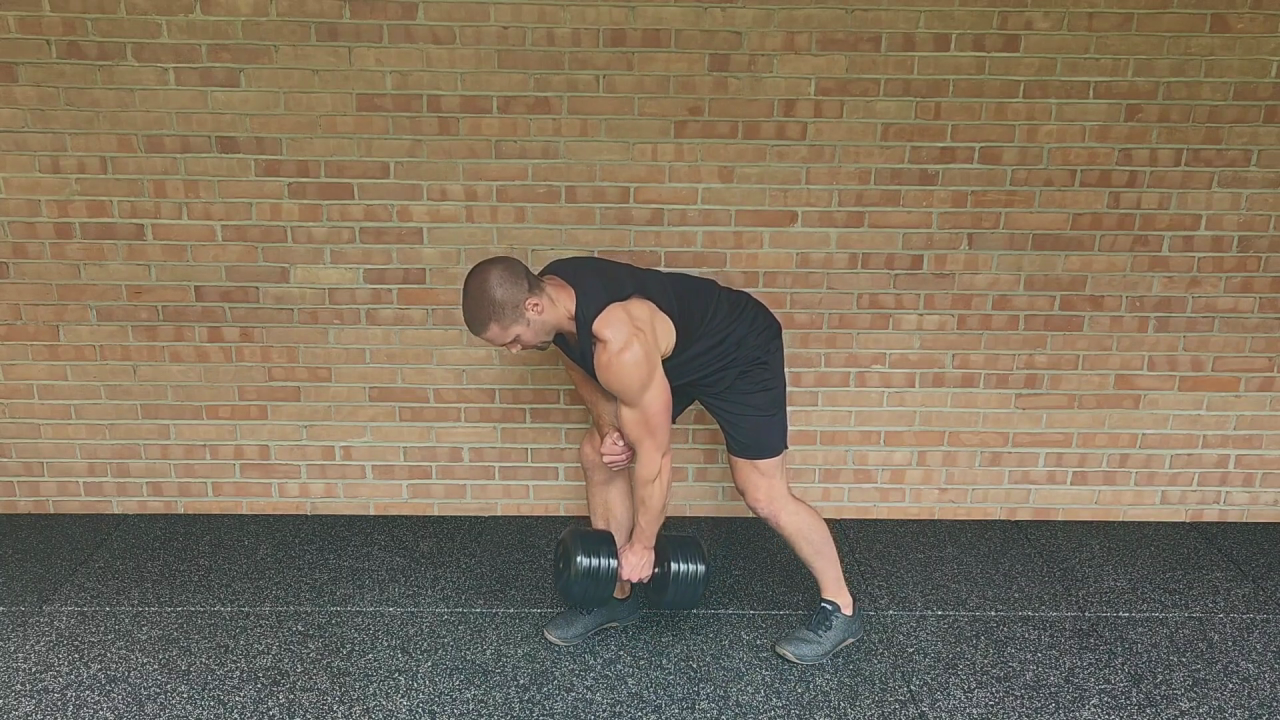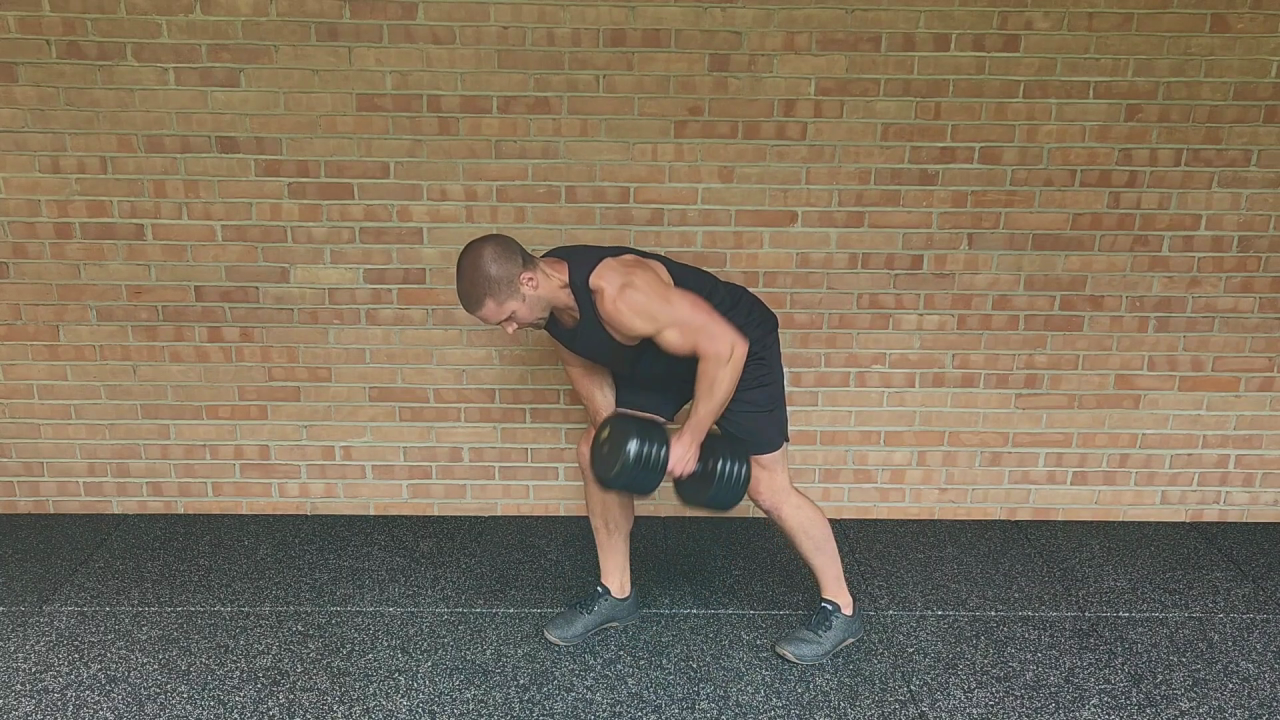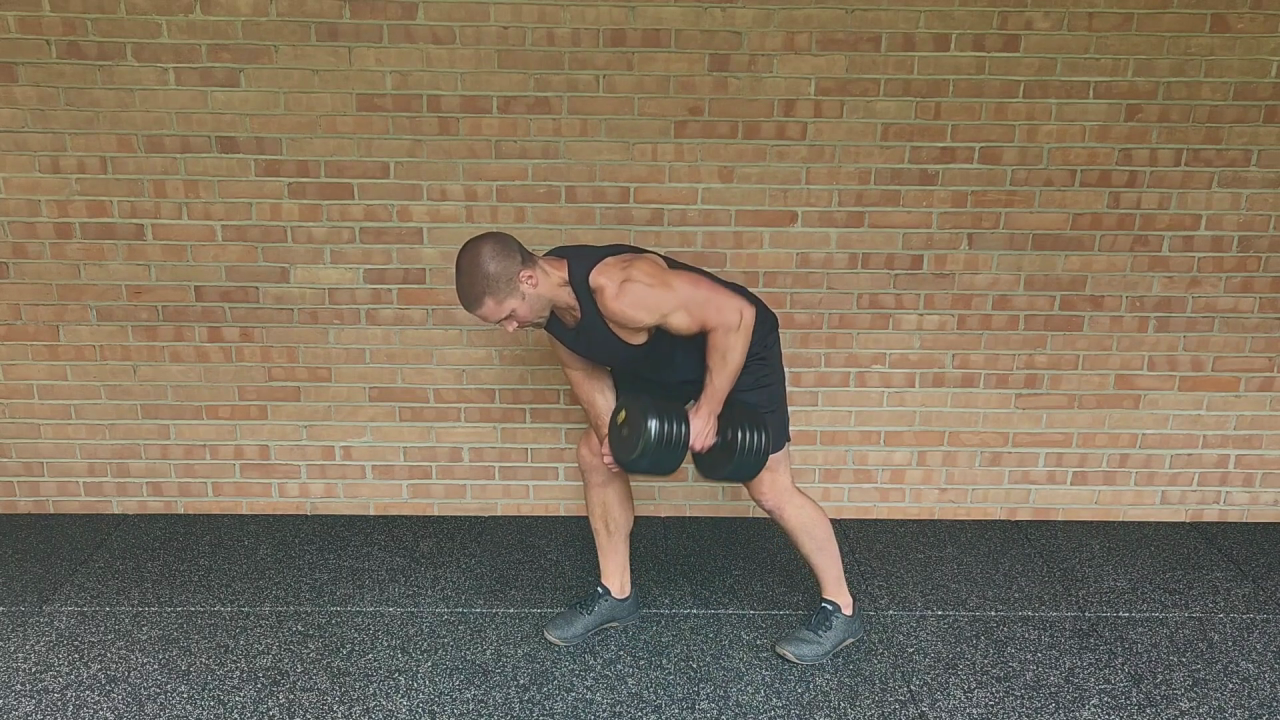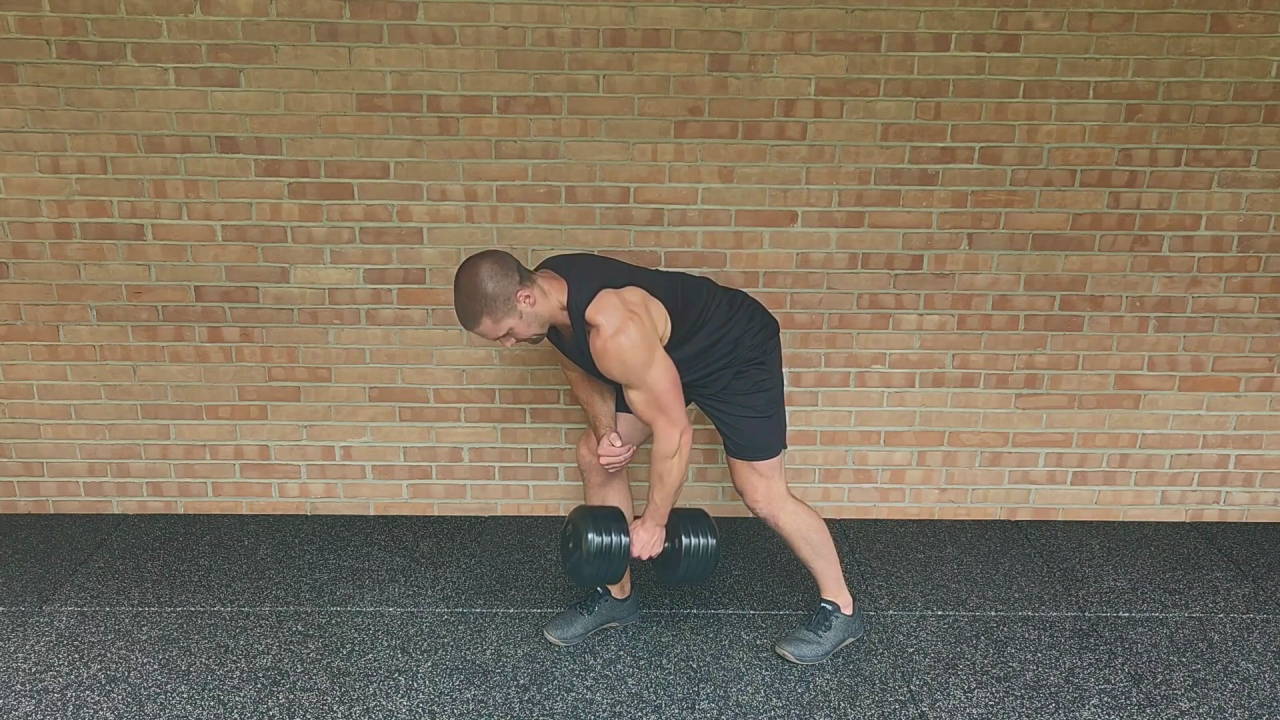
dt=0.5s
person 1, frame 1
left shoulder: (621, 344)
right shoulder: (552, 293)
left elbow: (654, 455)
right elbow: (582, 364)
left wrist: (642, 546)
right wrist: (607, 428)
left hip: (740, 352)
right hip: (674, 353)
left knee: (764, 496)
right knee: (597, 455)
left ankle: (841, 608)
right ankle: (616, 595)
person 1, frame 2
left shoulder: (617, 296)
right shoulder: (547, 293)
left elbow: (725, 348)
right elbow: (583, 364)
left wrist: (690, 441)
right wrist: (606, 426)
left hip: (737, 346)
right hip: (661, 352)
left knee: (767, 490)
right knee: (596, 453)
left ankle: (841, 608)
right ankle: (616, 594)
person 1, frame 3
left shoulder: (619, 292)
right shoulder: (546, 298)
left elbow: (734, 315)
right elbow: (582, 369)
left wrist: (708, 410)
right wrist: (608, 433)
left hip: (736, 347)
right hip: (659, 357)
left knee: (770, 490)
right knee: (595, 456)
left ankle: (841, 608)
right ankle: (615, 594)
person 1, frame 4
left shoulder: (614, 329)
right shoulder: (547, 290)
left elbow: (672, 432)
right elbow: (580, 366)
left wrist: (653, 523)
right wrist: (605, 430)
left hip: (737, 351)
right hip: (670, 351)
left knee: (763, 497)
right knee: (594, 456)
left ankle: (841, 608)
right ankle: (615, 594)
